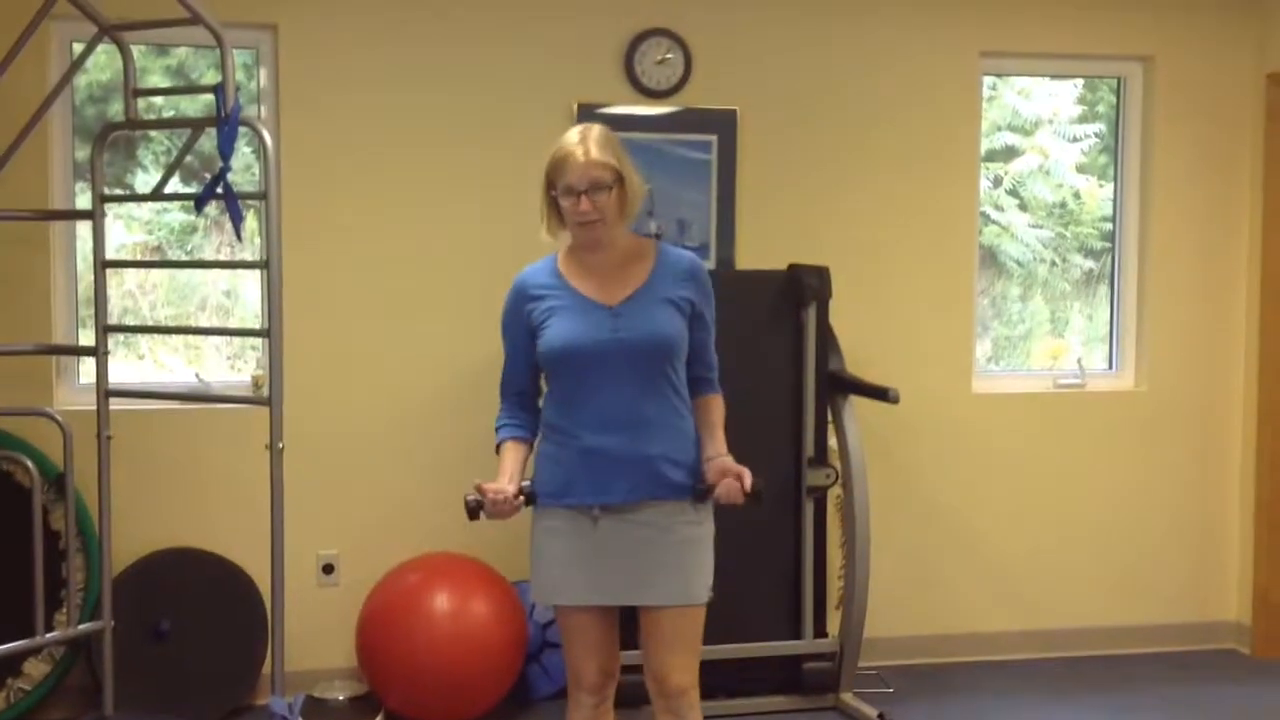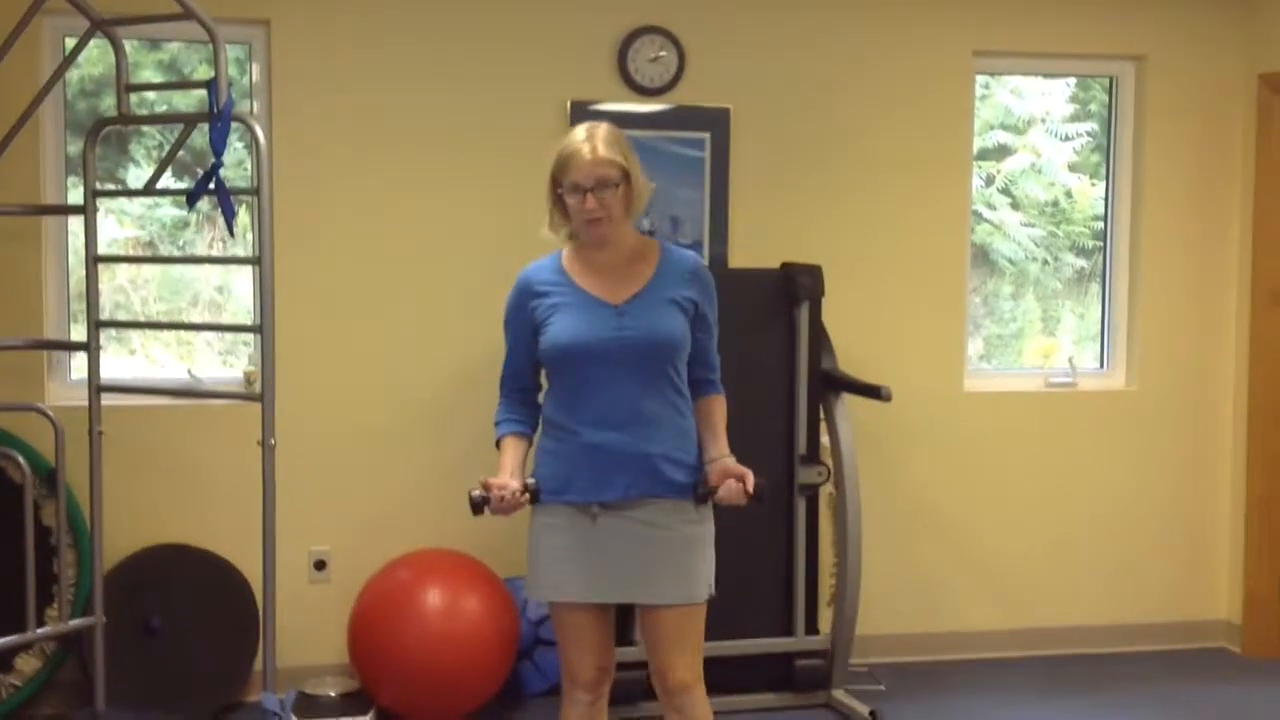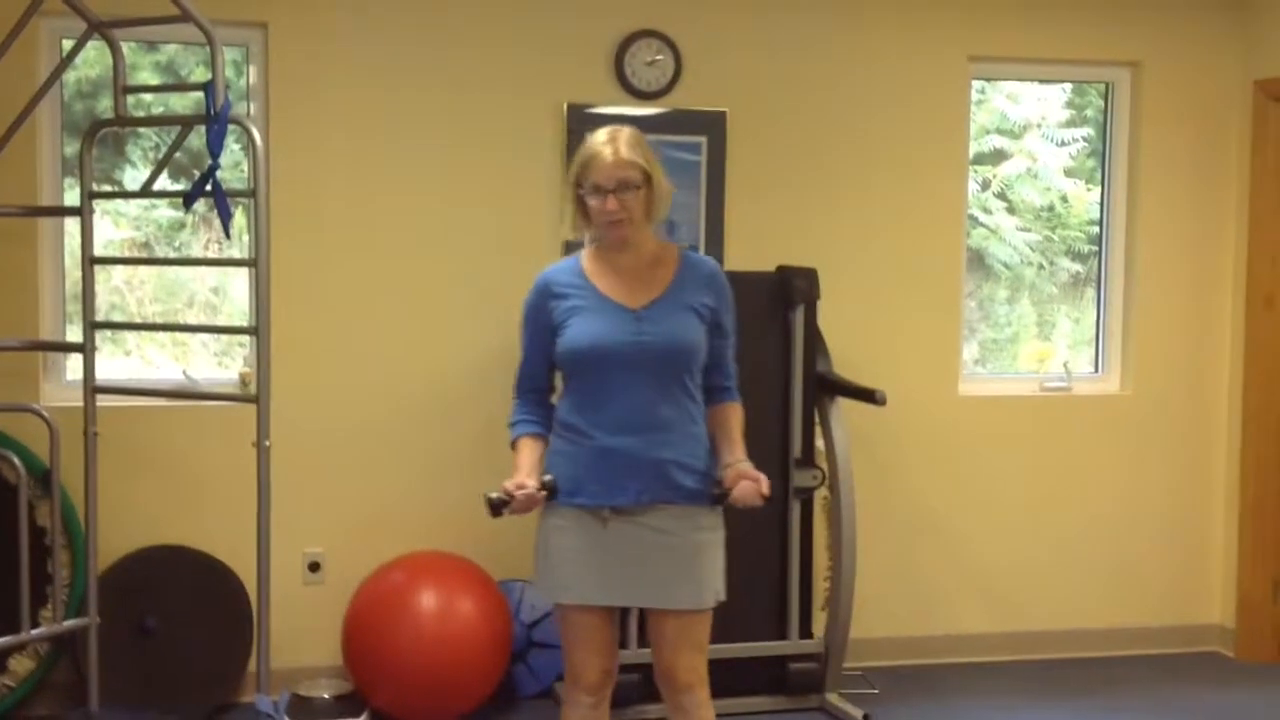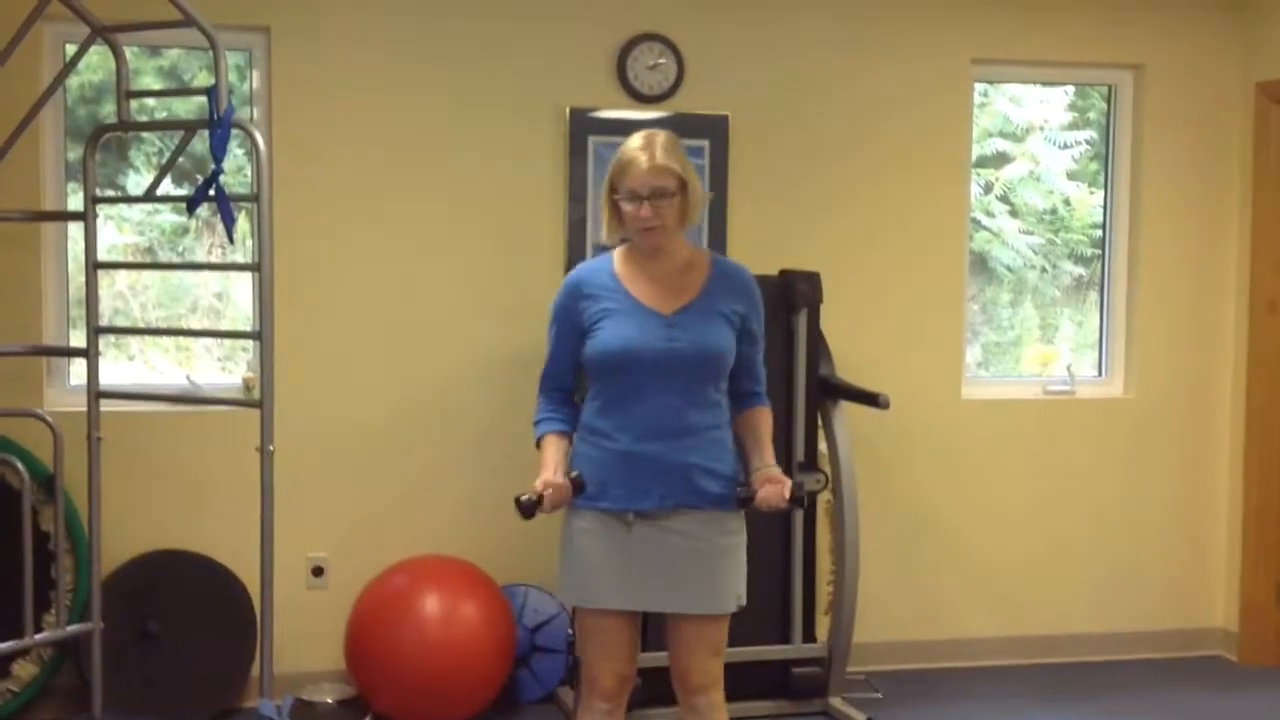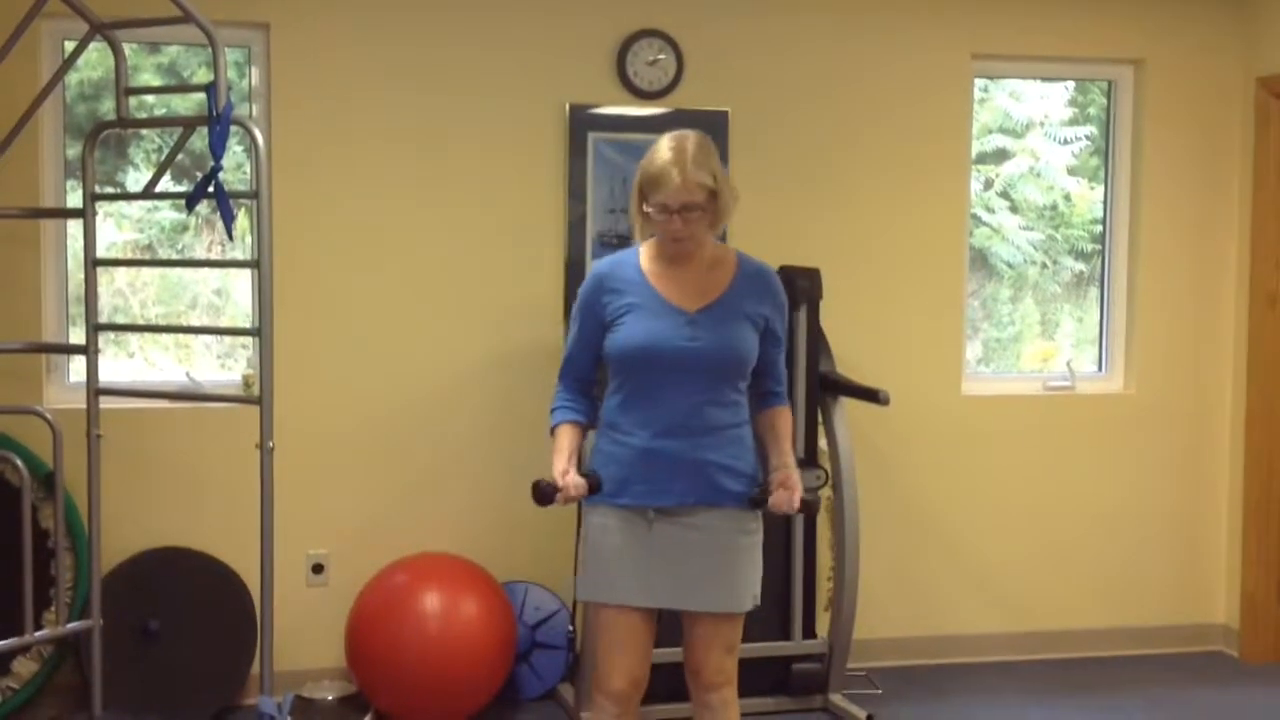
dt=0.2s
person 1, frame 1
left shoulder: (683, 274)
right shoulder: (532, 289)
left elbow: (704, 380)
right elbow: (518, 402)
left wrist: (717, 455)
right wrist: (508, 478)
left hip: (669, 502)
right hip: (572, 508)
person 1, frame 2
left shoulder: (686, 274)
right shoulder: (536, 286)
left elbow: (706, 381)
right elbow: (518, 397)
left wrist: (718, 456)
right wrist: (511, 473)
left hip: (669, 499)
right hip: (571, 504)
person 1, frame 3
left shoulder: (703, 281)
right shoulder: (554, 288)
left elbow: (720, 389)
right elbow: (532, 397)
left wrist: (734, 461)
right wrist: (526, 472)
left hip: (680, 504)
right hip: (582, 506)
person 1, frame 4
left shoulder: (734, 287)
right shoulder: (585, 287)
left elbow: (748, 394)
right elbow: (556, 395)
left wrist: (763, 464)
right wrist: (552, 468)
left hip: (704, 509)
right hip: (605, 509)
person 1, frame 5
left shoulder: (758, 286)
right shoulder: (608, 281)
left elbow: (770, 392)
right elbow: (575, 386)
left wrist: (782, 465)
right wrist: (564, 460)
left hip: (721, 505)
right hip: (623, 504)
